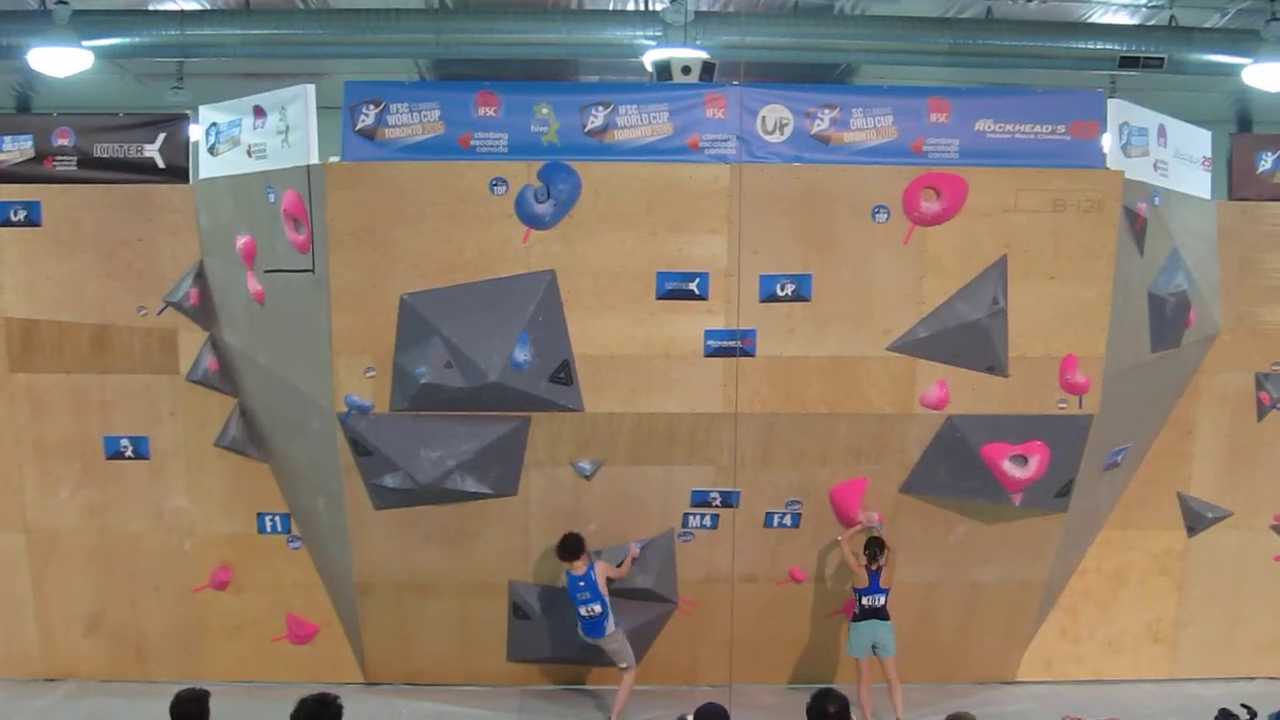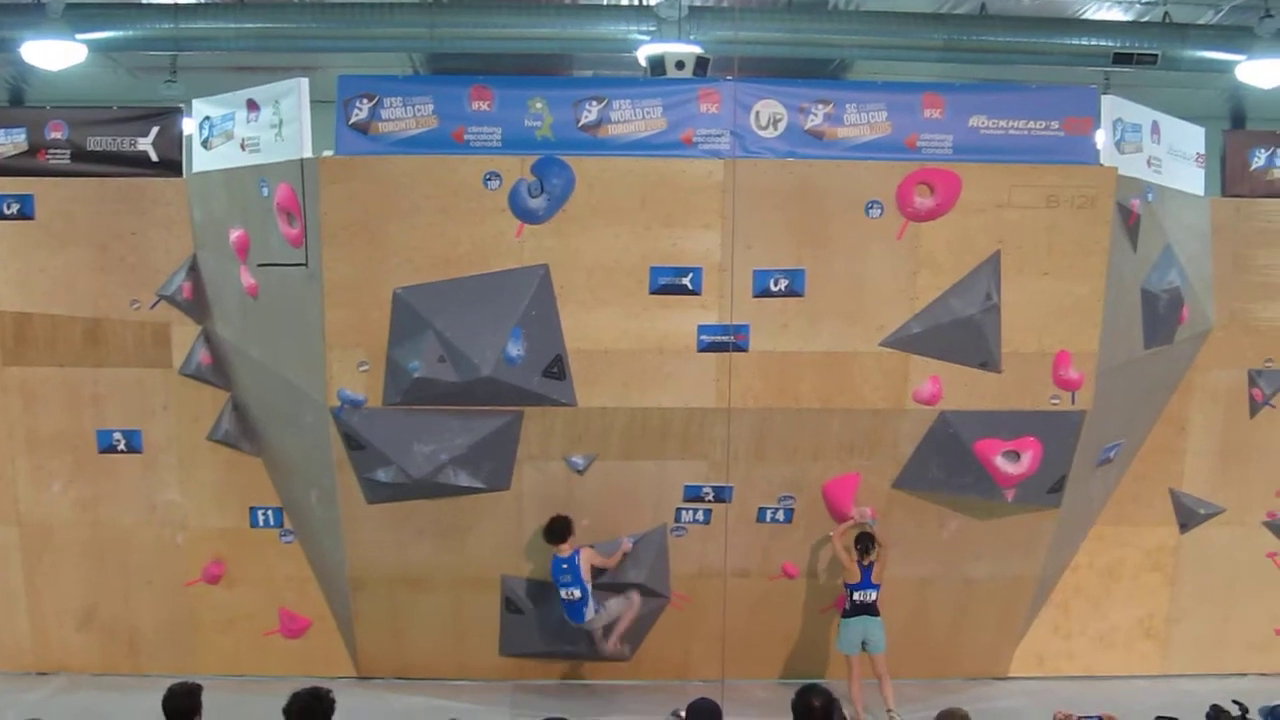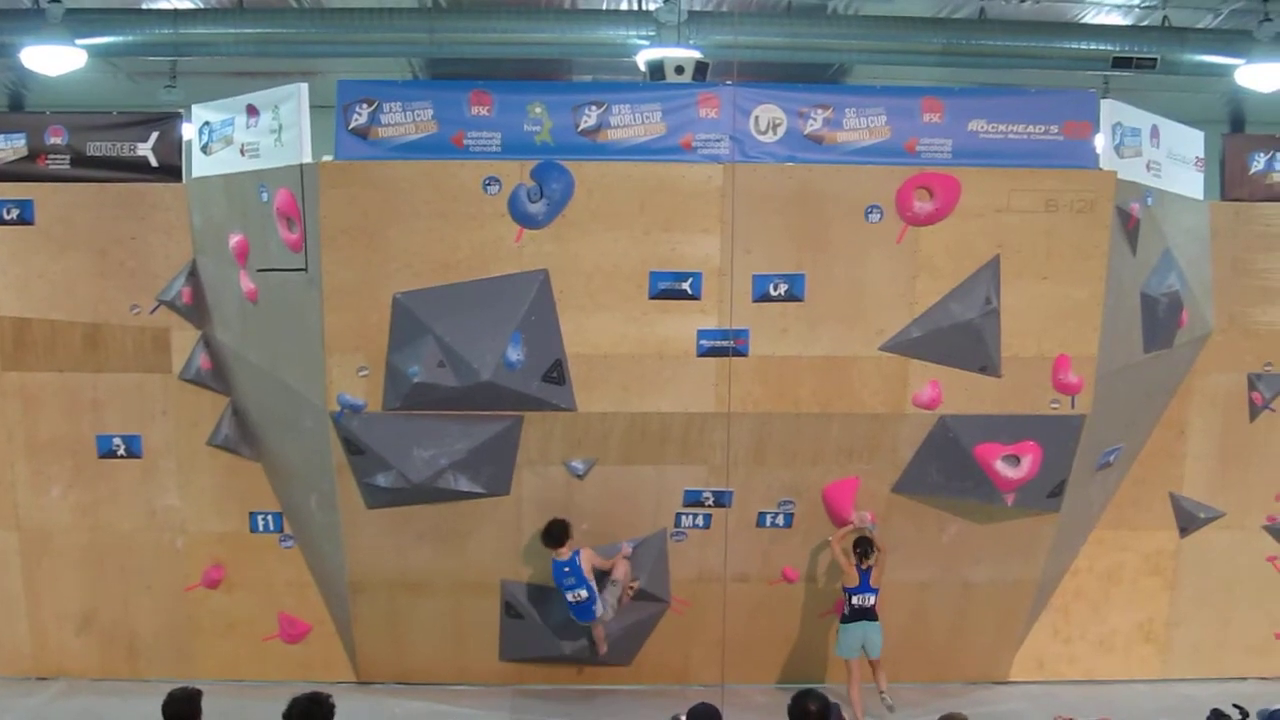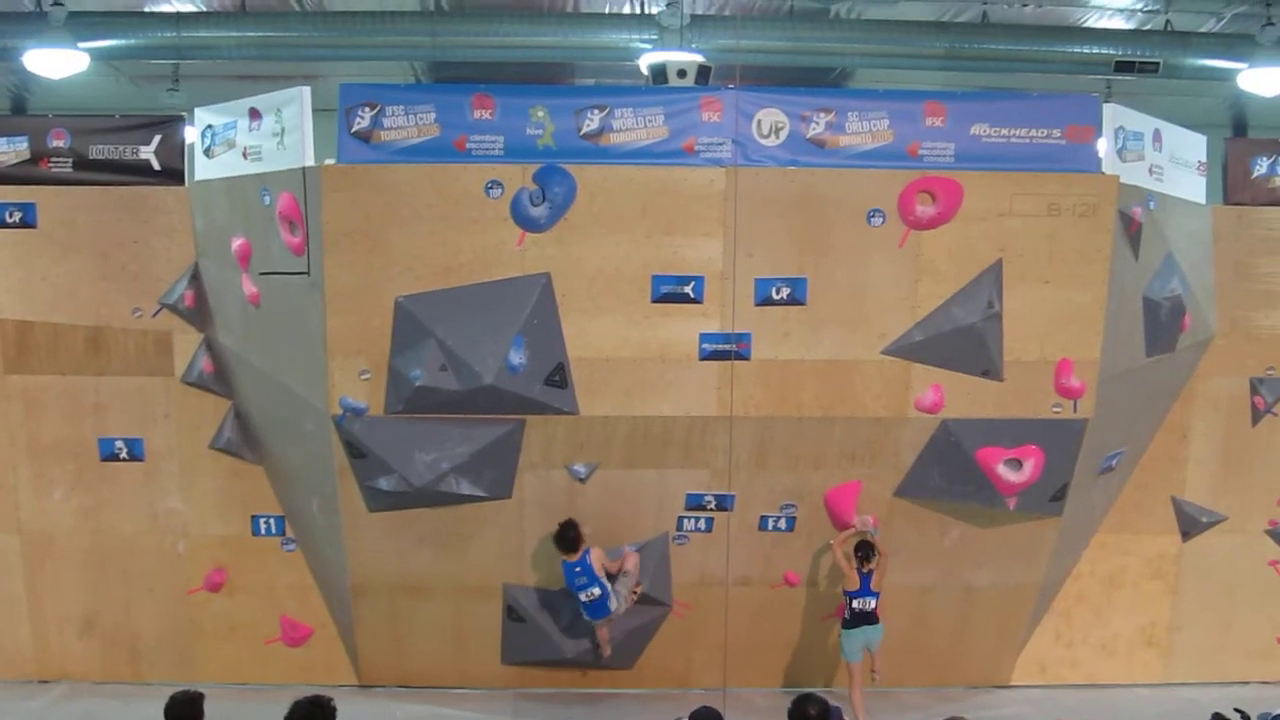
dt=0.2s
person 1, frame 1
left shoulder: (858, 571)
right shoulder: (887, 572)
left elbow: (844, 541)
right elbow: (890, 550)
left wrist: (862, 526)
right wrist: (876, 530)
left hip: (861, 627)
right hip: (883, 626)
left knee: (864, 679)
right knee: (892, 677)
person 1, frame 2
left shoulder: (850, 566)
right shoulder: (878, 568)
left elbow: (835, 537)
right elbow: (882, 546)
left wrist: (854, 522)
right wrist: (868, 526)
left hip: (851, 623)
right hip: (874, 622)
left knee: (854, 673)
right knee: (882, 672)
person 1, frame 3
left shoulder: (849, 570)
right shoulder: (876, 572)
left elbow: (834, 541)
right elbow: (881, 550)
left wrist: (853, 526)
right wrist: (868, 531)
left hip: (849, 628)
right hip: (872, 626)
left knee: (853, 677)
right knee: (877, 664)
right ankle: (883, 692)
person 1, frame 4
left shoulder: (850, 574)
right shoulder: (878, 576)
left elbow: (836, 544)
right elbow: (883, 554)
left wrist: (856, 529)
right wrist: (869, 534)
left hip: (851, 632)
right hip: (874, 629)
left knee: (855, 682)
right ankle: (875, 672)
person 2, frame 1
left shoulder: (567, 577)
right shoulder: (599, 568)
right elbow: (621, 573)
right wrist: (630, 556)
left hip: (586, 634)
right hip: (608, 633)
right knee: (630, 671)
person 2, frame 2
left shoulder: (554, 560)
right shoulder: (585, 554)
right elbow: (609, 564)
right wrist: (622, 549)
left hip: (573, 618)
right hip: (591, 618)
right knee: (634, 600)
left ankle: (603, 643)
right ankle: (613, 642)
person 2, frame 3
left shoulder: (554, 564)
right shoulder: (584, 555)
right elbow: (608, 566)
right wrist: (622, 553)
left hip: (581, 618)
right hip: (601, 612)
right knee: (622, 563)
left ankle: (601, 647)
right ankle: (624, 596)
person 2, frame 4
left shoulder: (564, 566)
right shoulder: (595, 553)
right elbow: (614, 569)
right wrist: (624, 557)
left hip: (593, 617)
right hip: (614, 608)
right knee: (632, 556)
left ankle: (604, 649)
right ankle: (629, 598)
